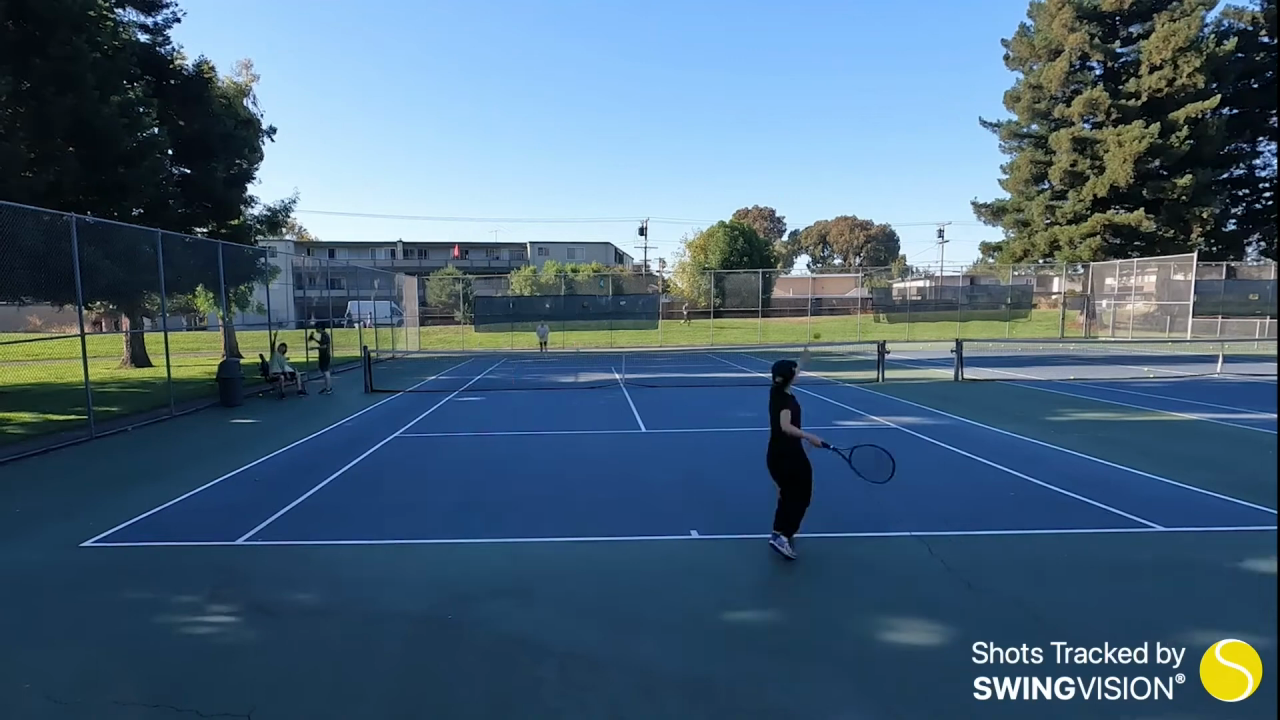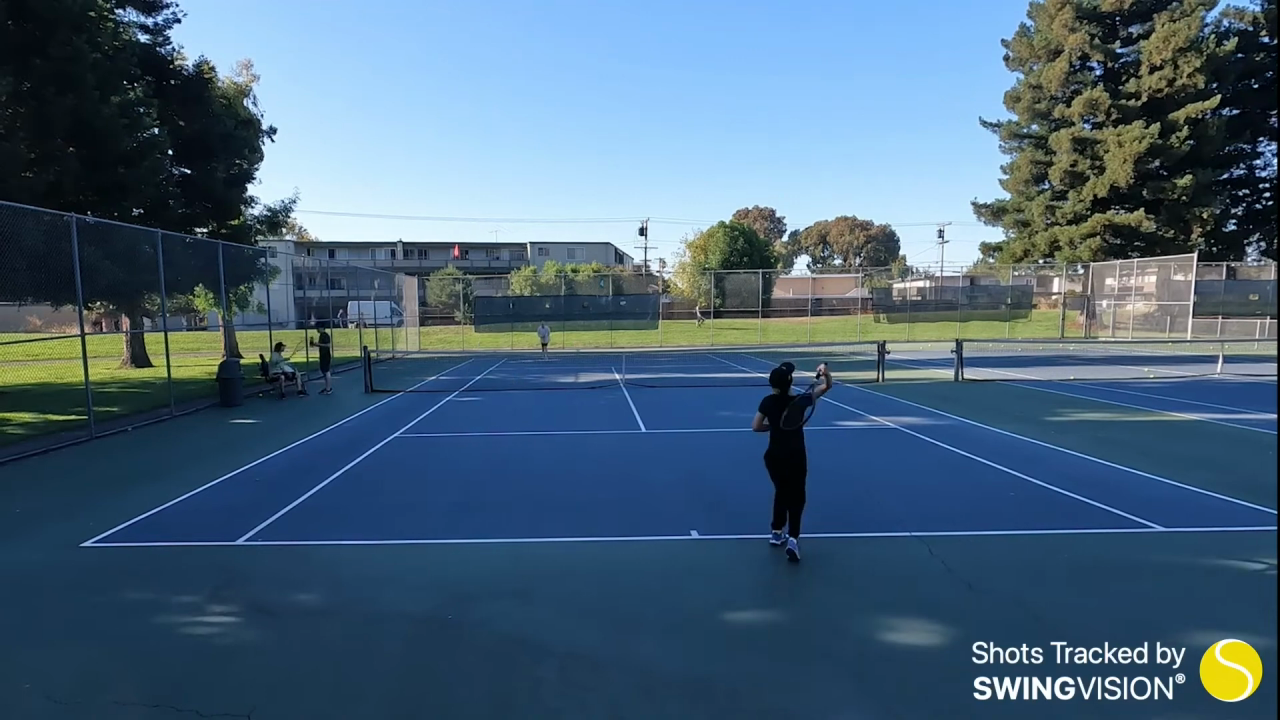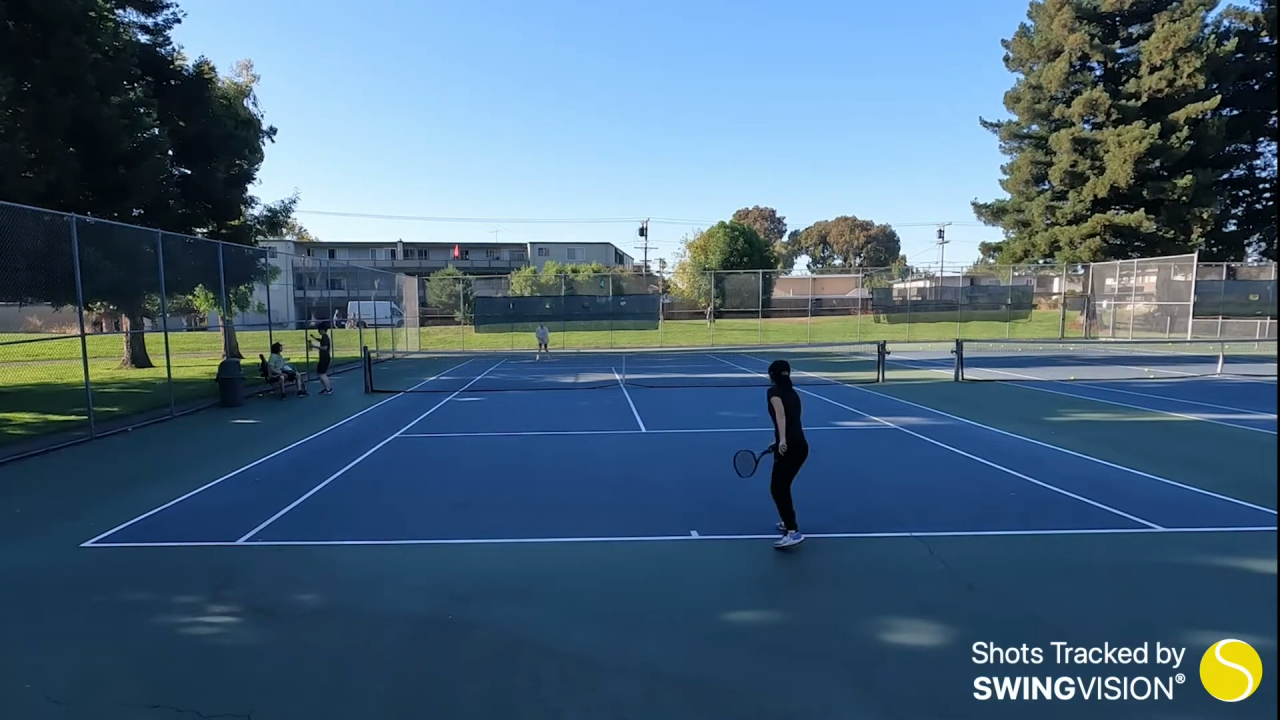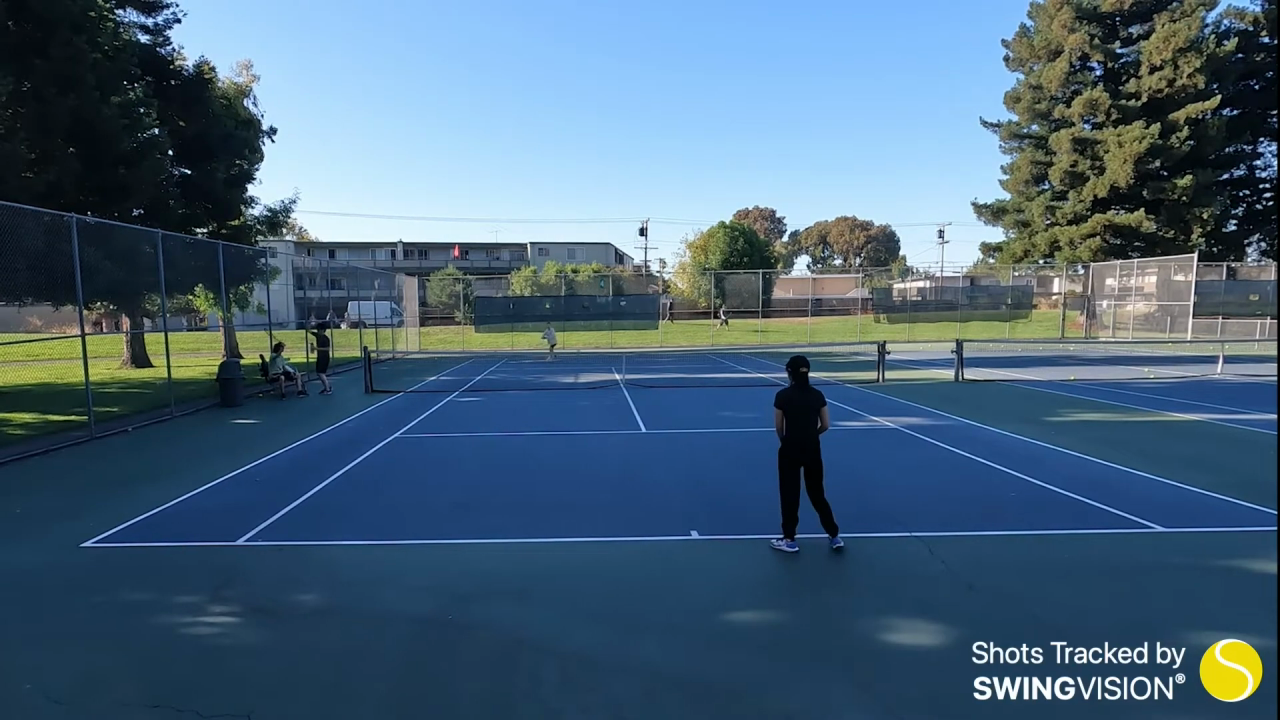
dt=0.7s
person 1, frame 1
left shoulder: (776, 393)
right shoulder: (786, 399)
right elbow: (786, 427)
right wrist: (808, 436)
left hip: (775, 455)
right hip: (790, 455)
left knee: (787, 495)
right knee: (800, 497)
left ankle: (778, 532)
right ankle: (784, 536)
person 1, frame 2
left shoulder: (768, 403)
left elbow: (756, 427)
right elbow: (825, 388)
right wrist: (825, 374)
left hip: (774, 456)
right hip: (795, 457)
left knee: (781, 493)
right knee: (797, 499)
left ankle: (777, 532)
right ankle: (792, 540)
person 1, frame 3
left shoulder: (774, 392)
right shoulder: (793, 393)
left elbow: (780, 414)
left wrist: (782, 439)
left hip: (790, 447)
right hip: (801, 446)
left knee: (778, 488)
right knee: (782, 485)
left ankle: (793, 532)
right ankle: (789, 522)
person 1, frame 4
left shoulder: (782, 396)
right shoulder: (817, 395)
left elbow: (778, 427)
right elbow: (825, 426)
left hip: (791, 449)
right hip: (812, 449)
left knee: (789, 494)
right knee: (817, 493)
left ankle: (789, 539)
right ankle: (834, 536)
